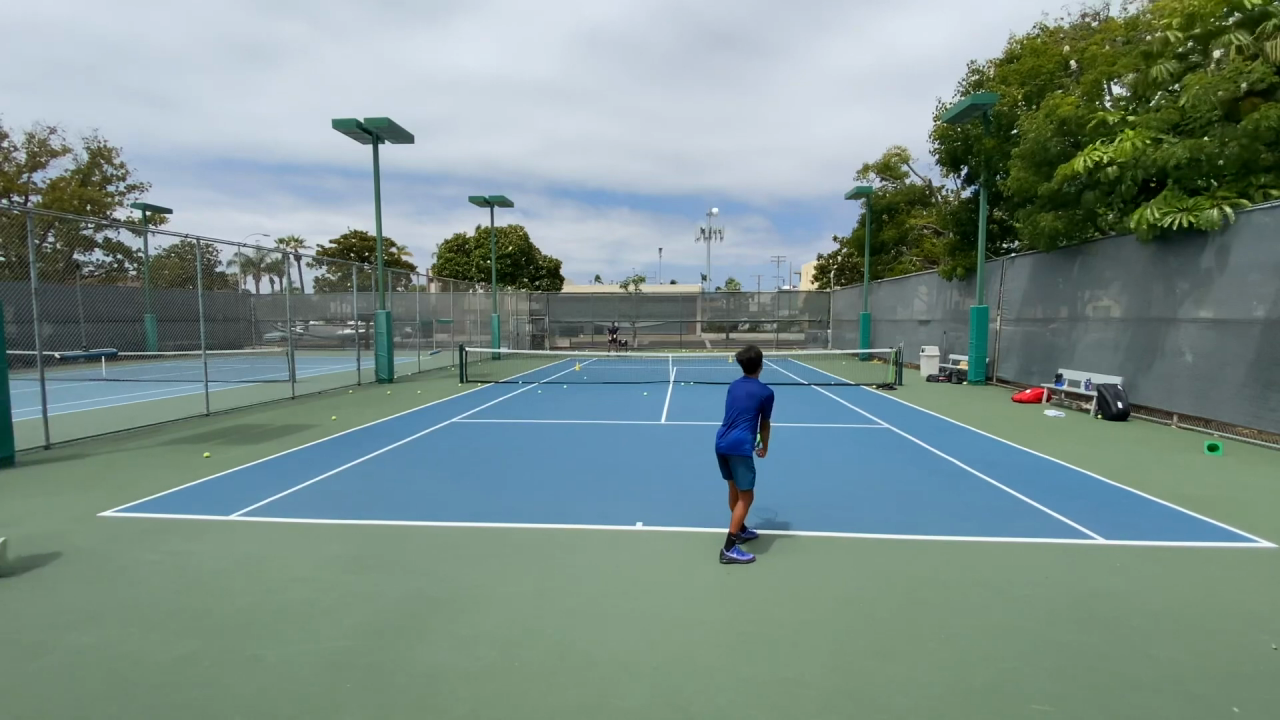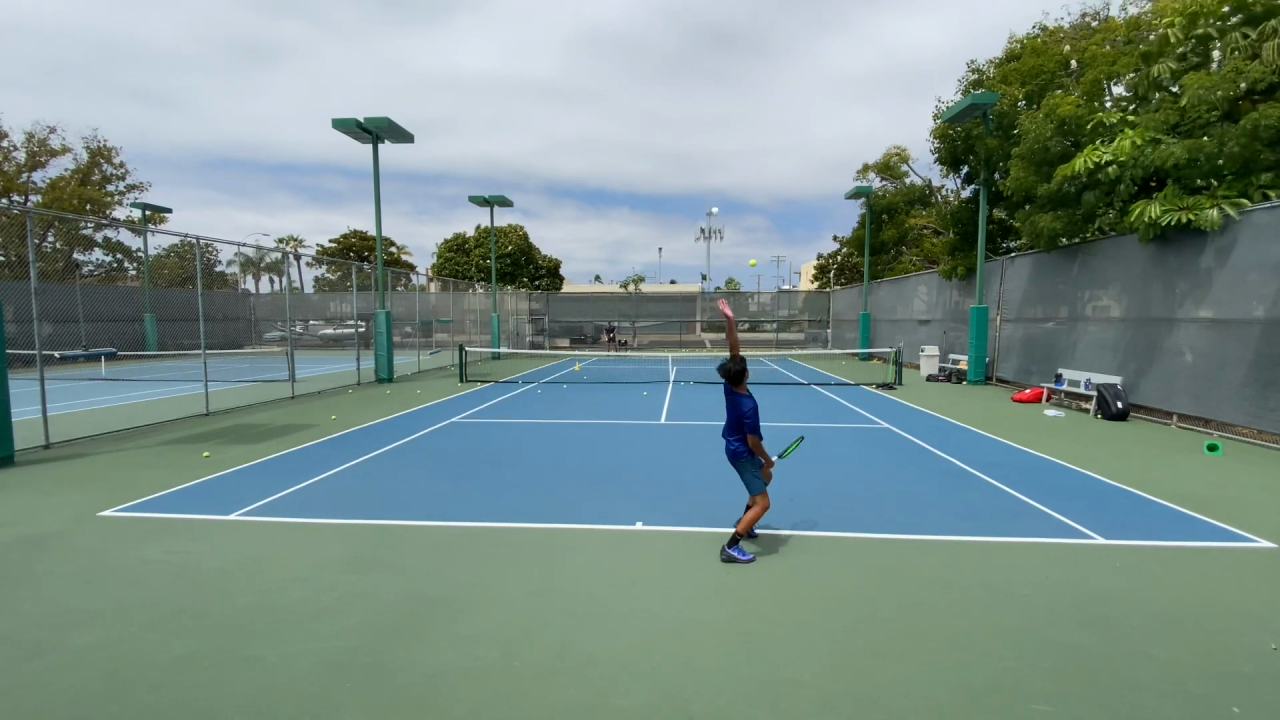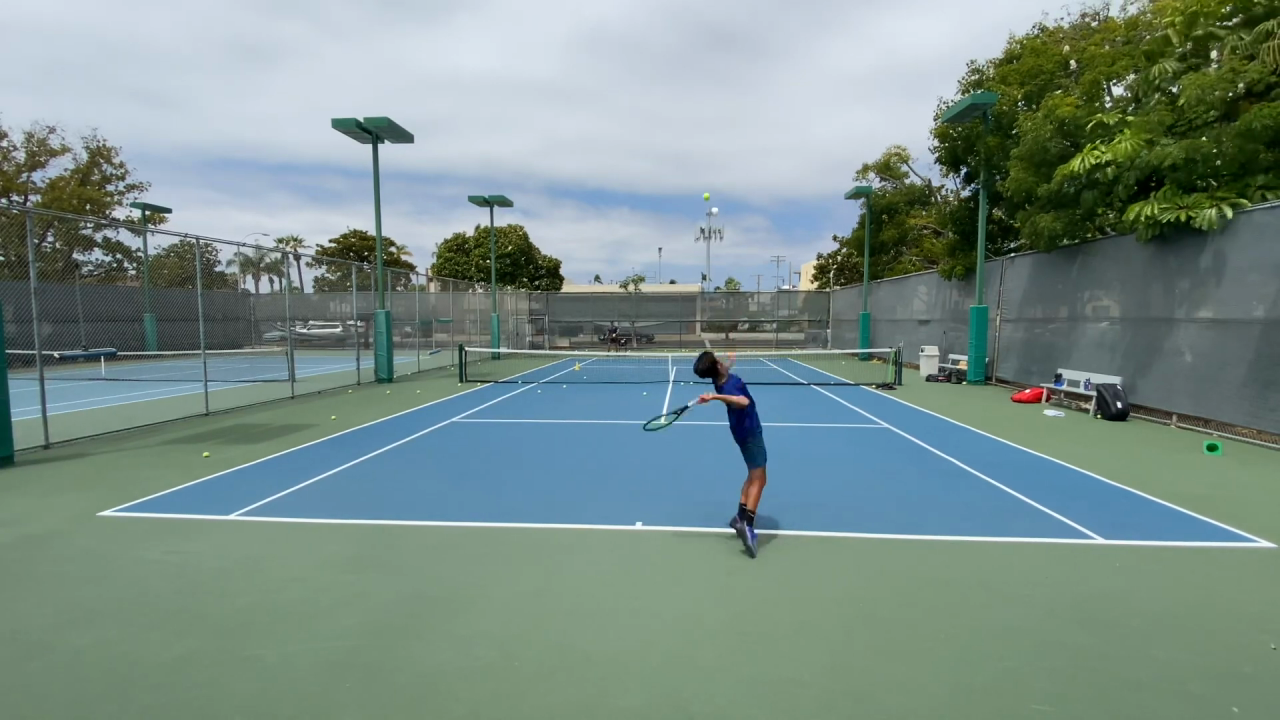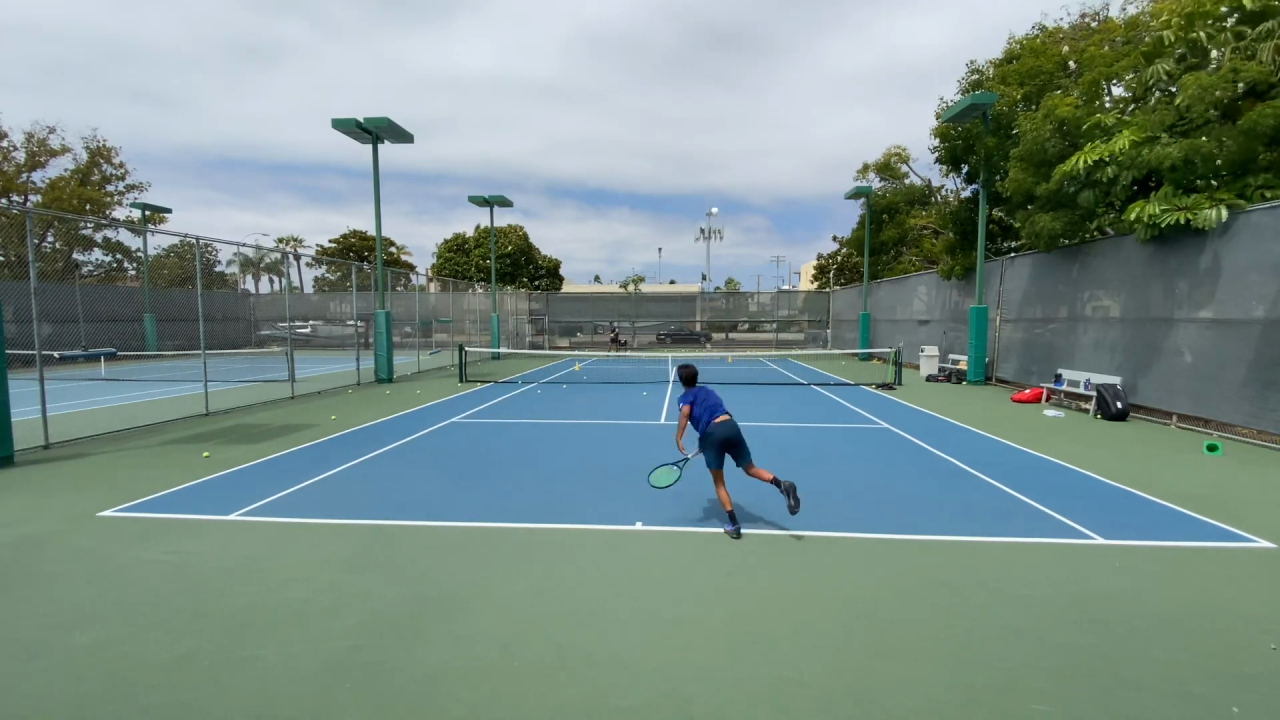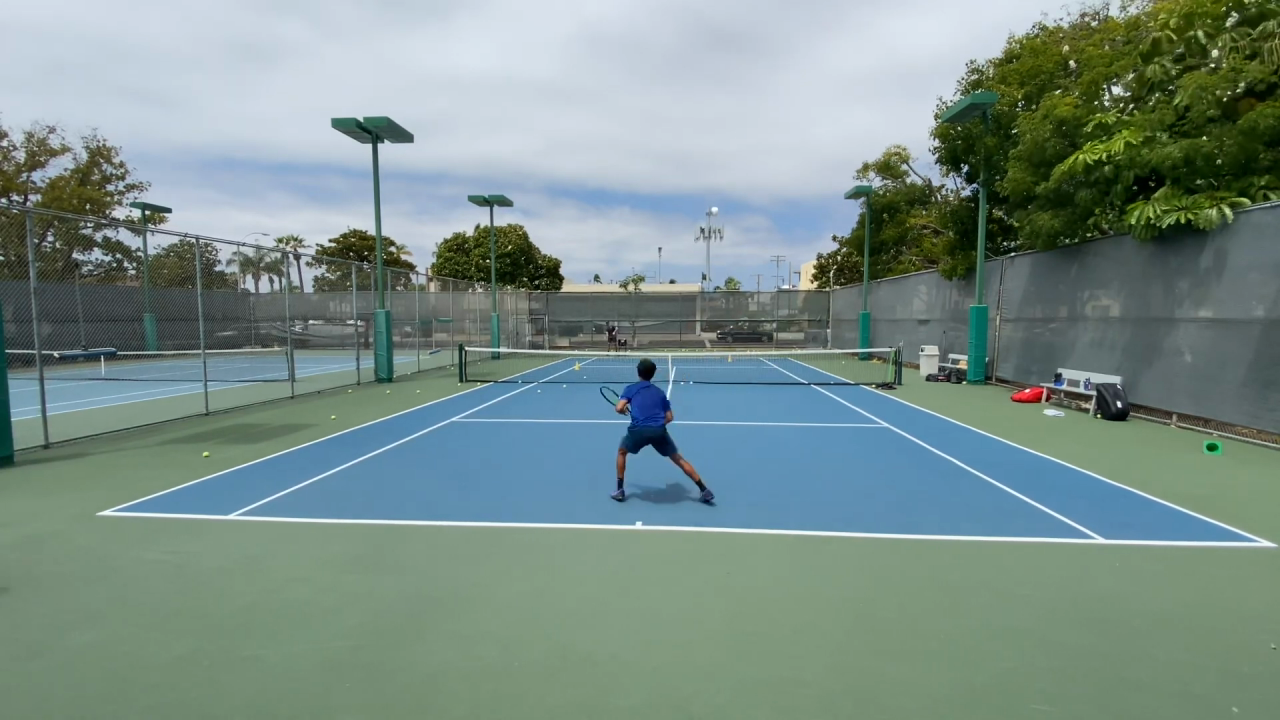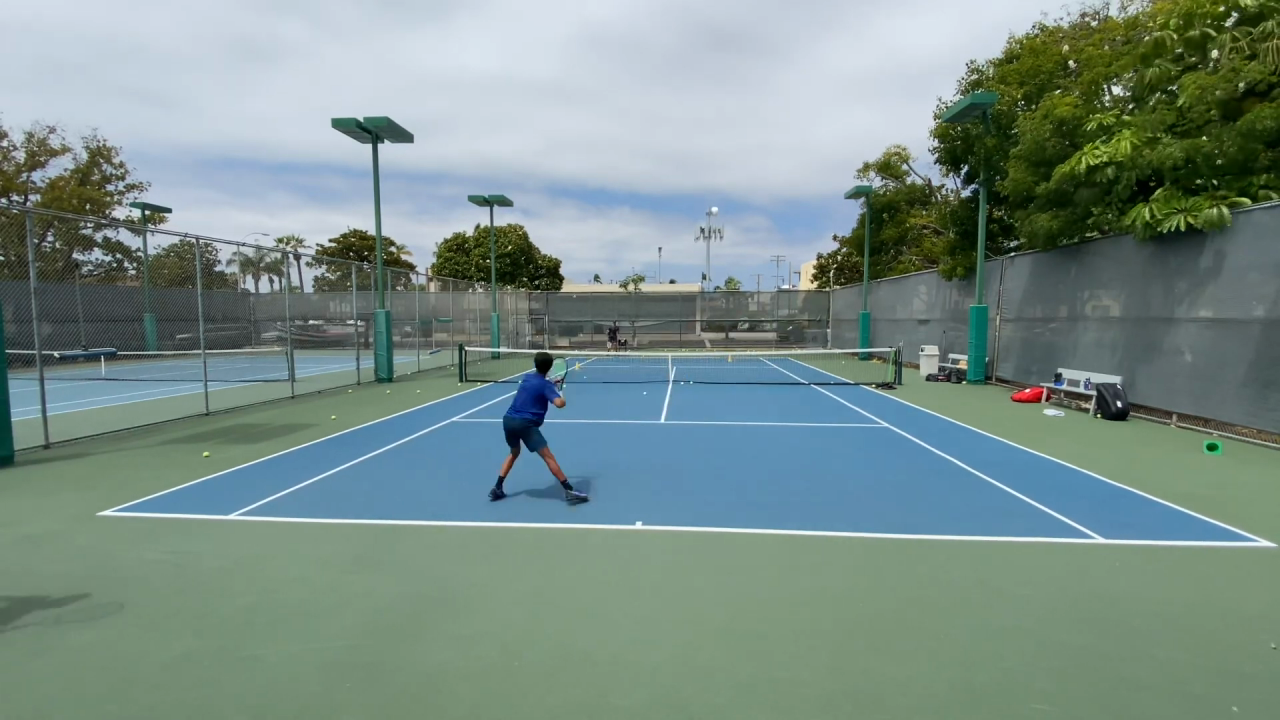
dt=0.5s
person 1, frame 1
left shoulder: (733, 386)
right shoulder: (766, 393)
right elbow: (764, 425)
right wrist: (764, 447)
left hip: (721, 443)
right hip: (740, 447)
left knee: (734, 490)
right knee: (745, 497)
left ankle: (740, 530)
right ankle: (728, 549)
person 1, frame 2
left shoulder: (729, 384)
right shoulder: (748, 406)
left elbow: (733, 352)
right elbow: (754, 442)
left wrist: (730, 322)
right wrist: (767, 458)
left hip: (735, 446)
right hip: (742, 453)
left knee: (766, 475)
right knee: (762, 503)
left ankle: (745, 522)
right ankle: (731, 547)
person 1, frame 3
left shoulder: (724, 377)
right shoulder: (726, 387)
right elbow: (744, 402)
right wrist: (717, 397)
left hip: (748, 429)
right hip: (748, 430)
left knee: (754, 476)
right knee: (758, 479)
left ankle: (741, 518)
right ankle: (747, 525)
person 1, frame 4
left shoulder: (685, 397)
right shoulder: (707, 391)
left elbow: (685, 412)
left wrist: (678, 439)
left hip: (711, 436)
right hip: (732, 427)
left knee: (719, 482)
right knee: (751, 470)
left ankle: (733, 524)
right ankle: (782, 485)
person 1, frame 5
left shoulder: (630, 389)
right shoulder: (659, 392)
left elbow: (619, 408)
right elbow: (669, 417)
left wrist: (625, 410)
left hip: (638, 430)
right hip: (659, 430)
left knee: (622, 452)
right knee: (678, 459)
left ankle: (620, 490)
right ankle: (704, 491)
person 1, frame 6
left shoulder: (527, 378)
right shoulder: (546, 385)
right elbow: (559, 404)
right wrist: (562, 399)
left hip: (508, 421)
right hip: (524, 424)
left knee: (514, 453)
right knee: (548, 457)
left ankle: (497, 489)
right ankle: (569, 491)
